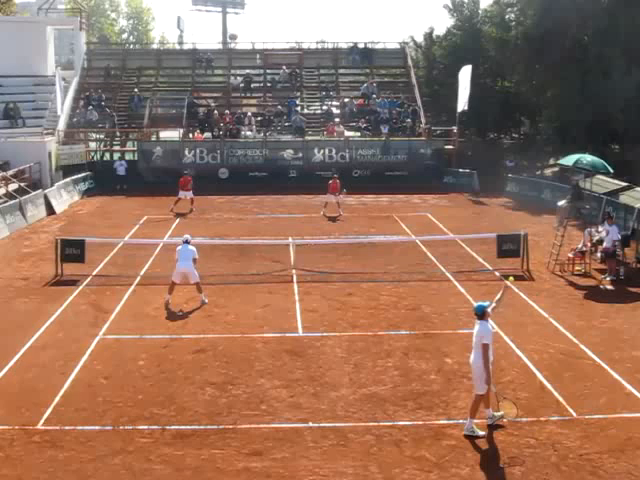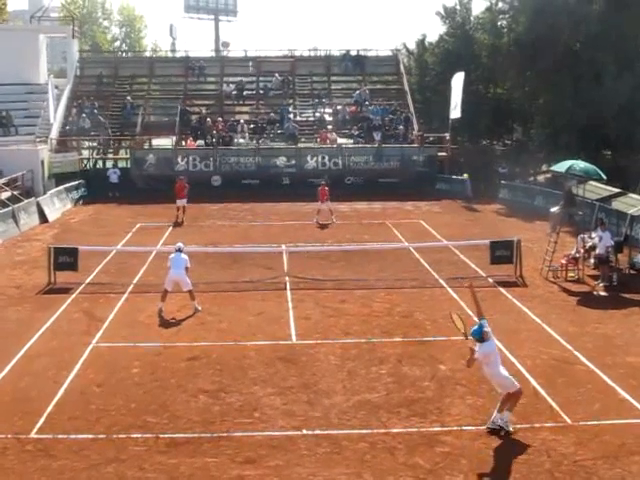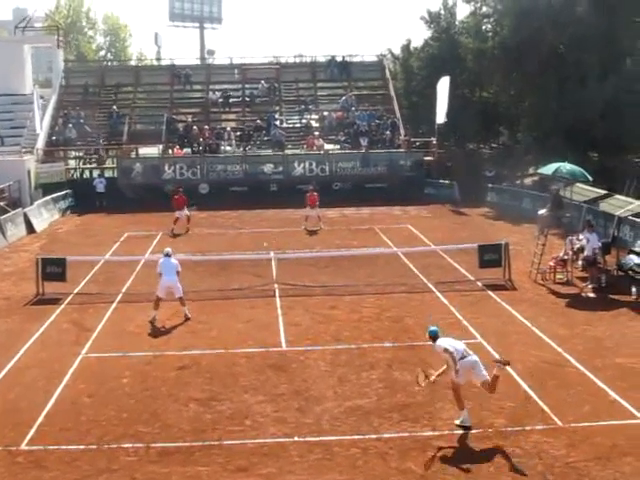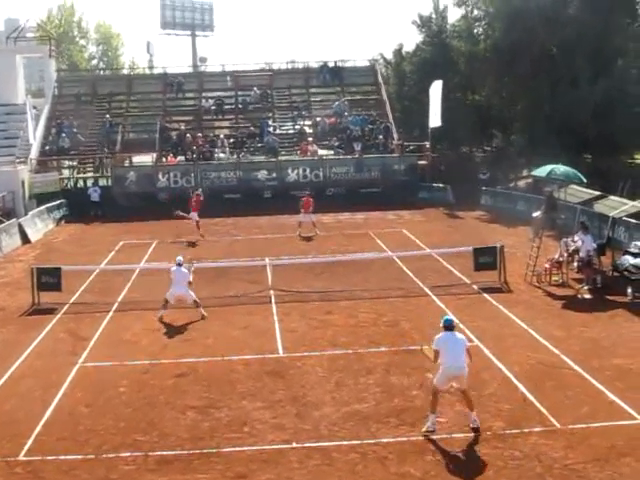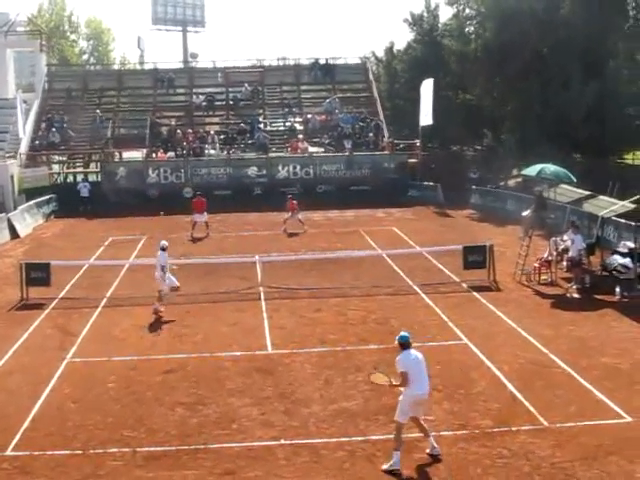
dt=0.7s
person 1, frame 1
left shoulder: (481, 322)
right shoulder: (485, 329)
left elbow: (493, 305)
right elbow: (485, 353)
left wrist: (503, 290)
right wrist: (488, 373)
left hip: (478, 362)
right hip: (480, 365)
left knee: (486, 389)
right knee: (480, 395)
left ankle: (491, 417)
right ankle: (469, 428)
person 1, frame 2
left shoulder: (483, 329)
right shoulder: (483, 349)
left elbow: (479, 312)
right elbow: (469, 365)
left wrist: (473, 292)
right wrist: (472, 354)
left hip: (496, 371)
right hip: (496, 374)
left knee: (509, 393)
right knee: (518, 392)
left ankle: (494, 421)
right ankle: (503, 420)
person 1, frame 3
left shoulder: (438, 344)
right shoulder: (447, 340)
left elbow: (450, 352)
right elbow: (449, 365)
left wrist: (455, 367)
right wrist: (435, 376)
left hip: (464, 363)
right hip: (473, 360)
left knee: (455, 388)
right knee: (491, 389)
left ankle: (465, 419)
right ankle: (498, 367)
person 1, frame 4
left shoulder: (439, 338)
right shoulder: (462, 337)
left elbow: (435, 360)
right elbow: (470, 358)
left wrist: (439, 362)
left hip: (447, 370)
right hip: (462, 370)
left knee: (434, 393)
right knee: (464, 392)
left ankle: (431, 424)
right ankle: (474, 421)
person 1, frame 5
left shoulder: (401, 359)
right shoulder: (419, 355)
left elbow: (405, 383)
right elbow: (426, 376)
left wrist: (394, 384)
left hip: (411, 395)
right hip: (424, 393)
left knee: (398, 428)
right knee: (416, 419)
left ankle: (395, 462)
right ankle: (434, 447)
